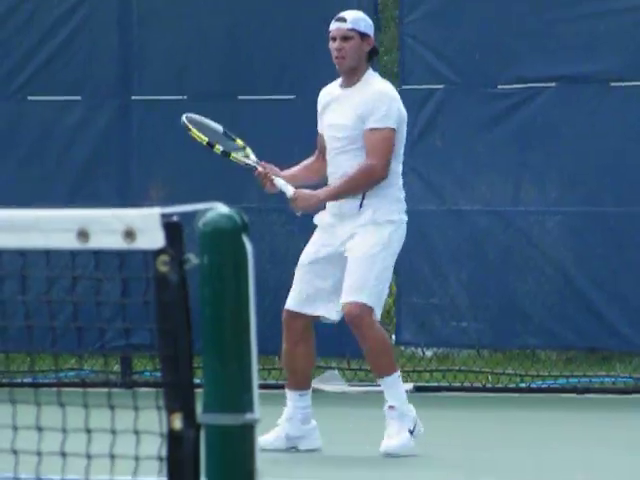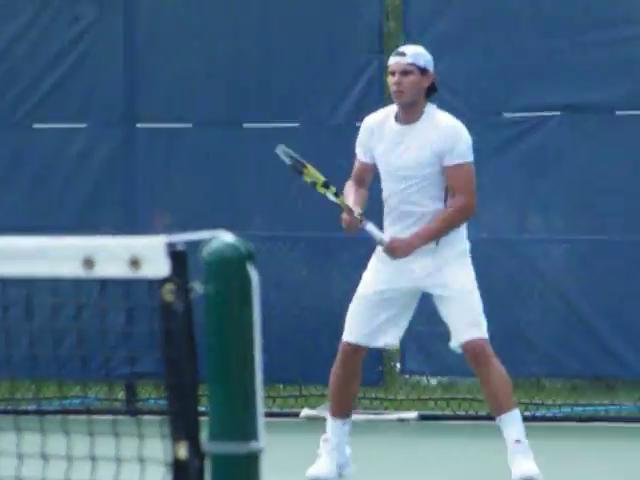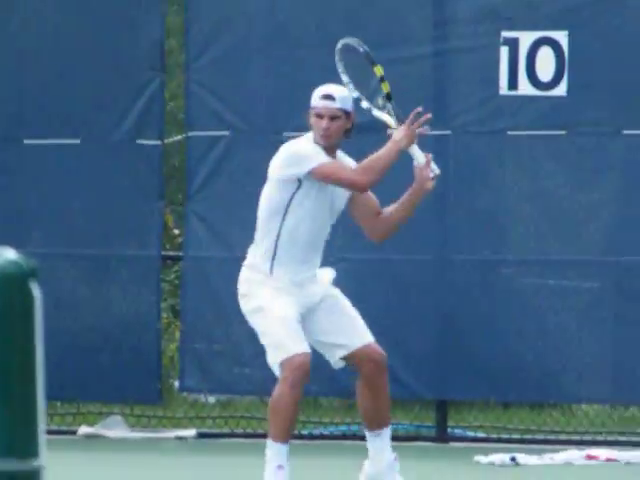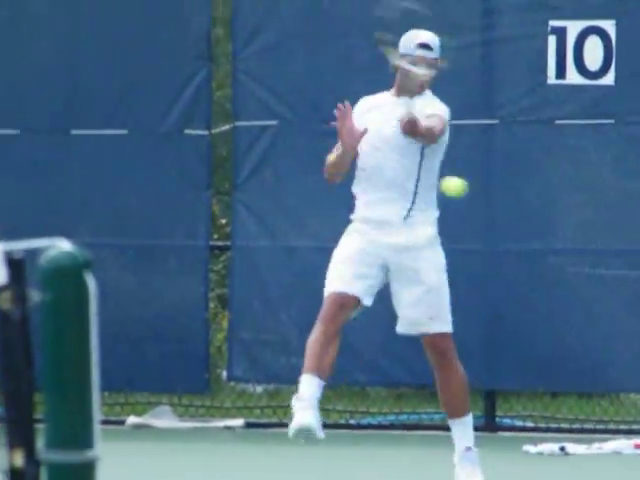
dt=0.5s
person 1, frame 1
left shoulder: (380, 95)
right shoulder: (327, 95)
left elbow: (376, 168)
left wrist: (319, 197)
right wrist: (282, 176)
left hip: (377, 221)
right hip: (335, 223)
left knee: (357, 312)
right knee: (295, 318)
left ankle: (401, 415)
right ankle: (297, 424)
person 1, frame 2
left shoulder: (450, 132)
right shoulder: (373, 126)
left elbow: (464, 203)
right elbow: (357, 182)
left wrist: (416, 241)
right wrist: (351, 206)
left hip: (442, 255)
right hip: (394, 256)
left knee: (478, 350)
right knee: (350, 352)
person 1, frame 3
left shoulder: (350, 169)
right shoulder: (297, 151)
left elbow: (378, 229)
right elbow: (360, 180)
left wrist: (415, 192)
right wrist: (399, 142)
left hip: (310, 285)
right hip: (265, 285)
left knee: (373, 361)
right knee: (298, 365)
person 1, frame 4
left shoulder: (435, 110)
right shoulder: (367, 107)
left elbow: (427, 131)
right elbow: (333, 174)
left wrist: (414, 118)
right wrist: (346, 146)
left hip: (416, 239)
right hip: (365, 231)
left knee: (440, 347)
right knee: (335, 308)
right ankle: (305, 413)
